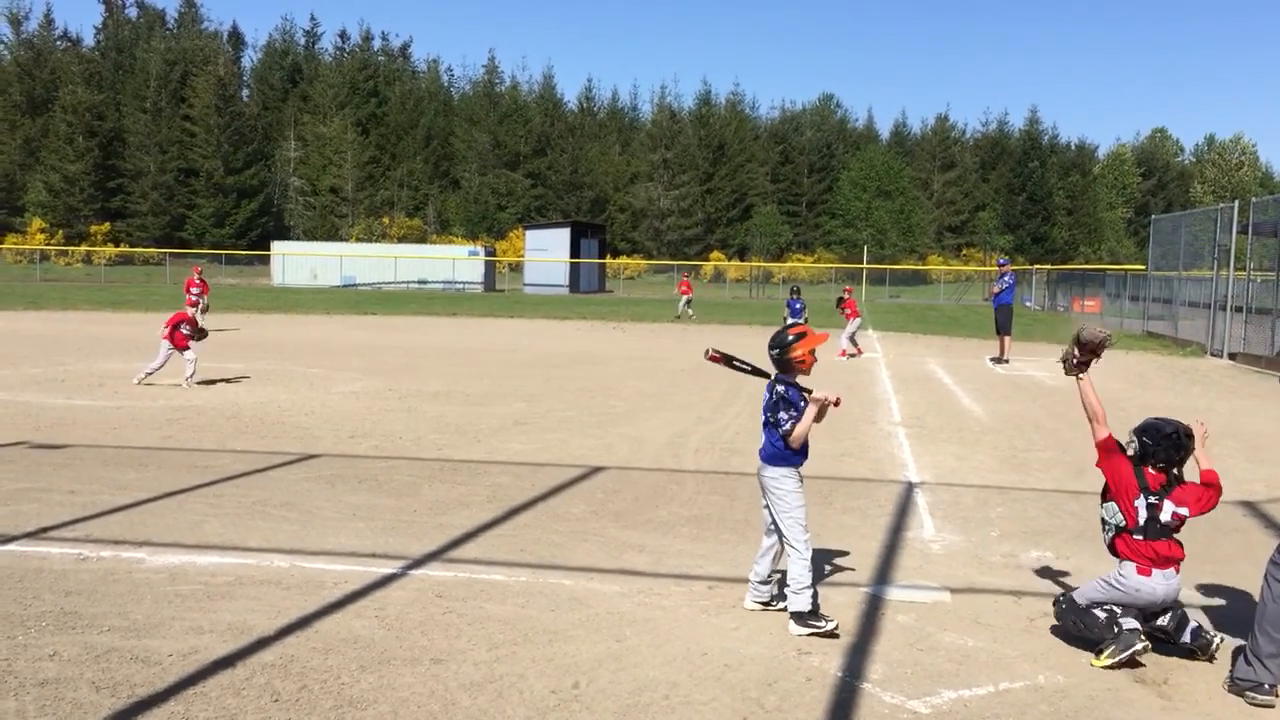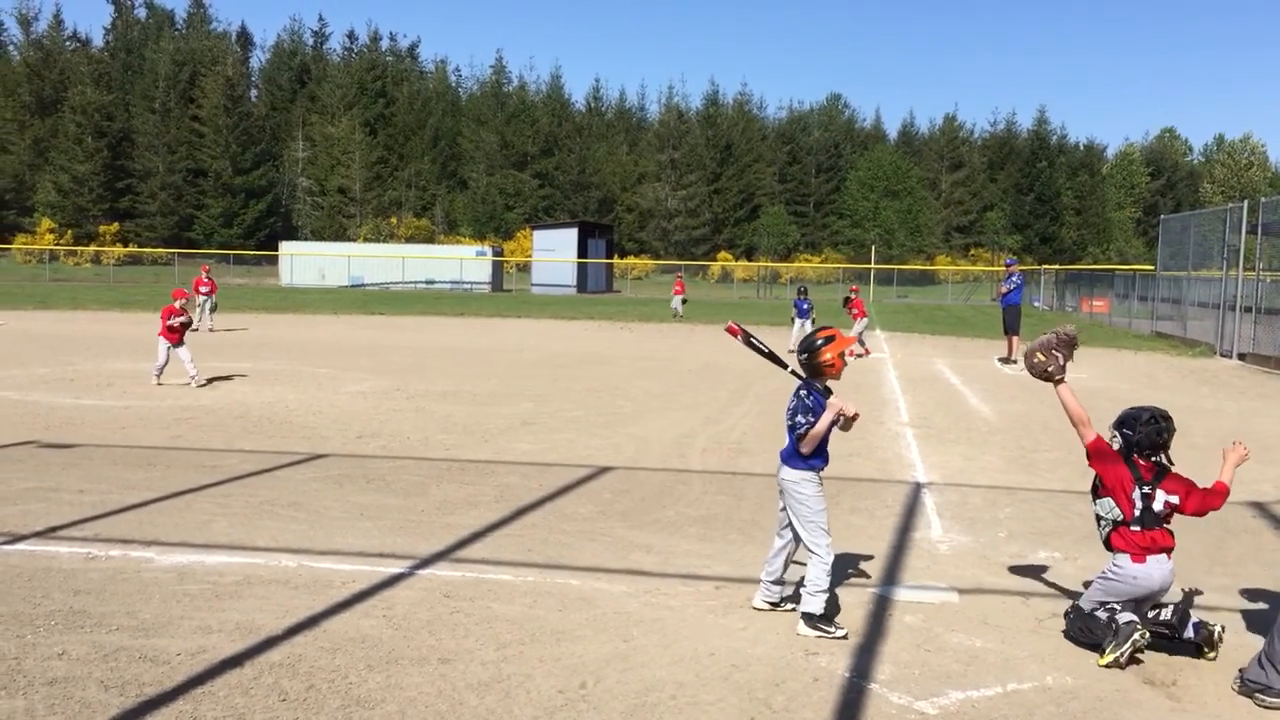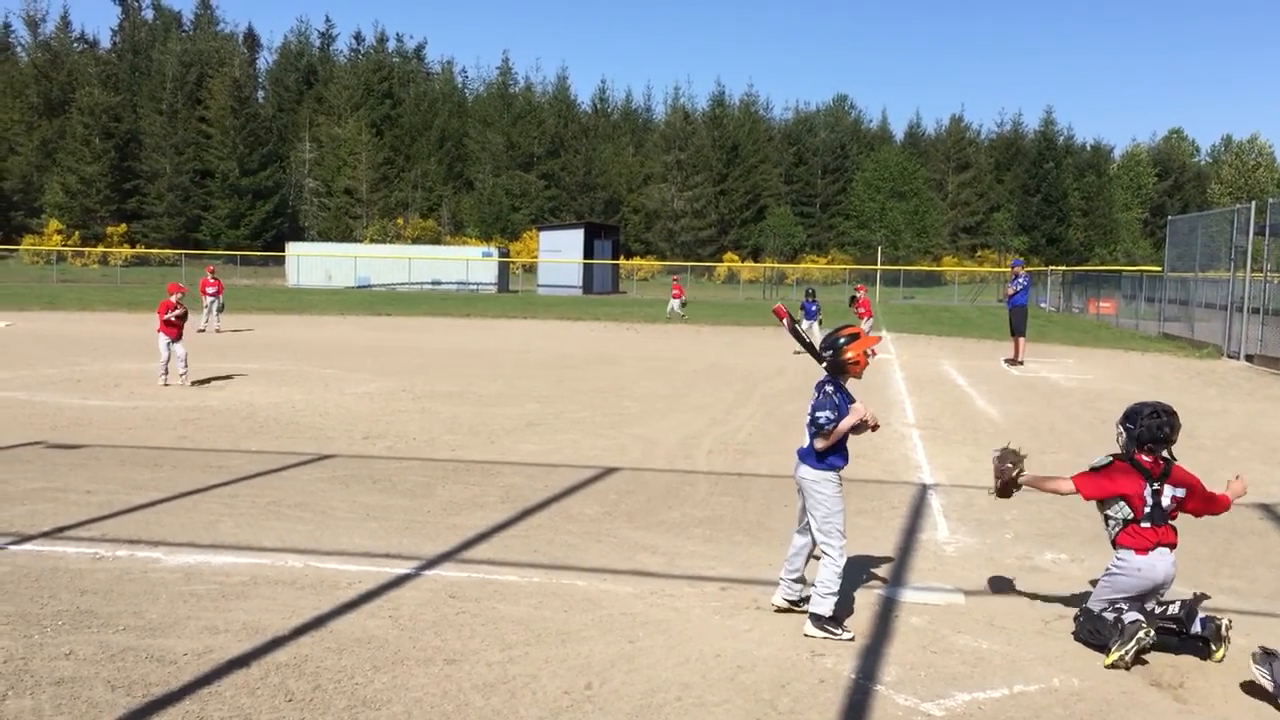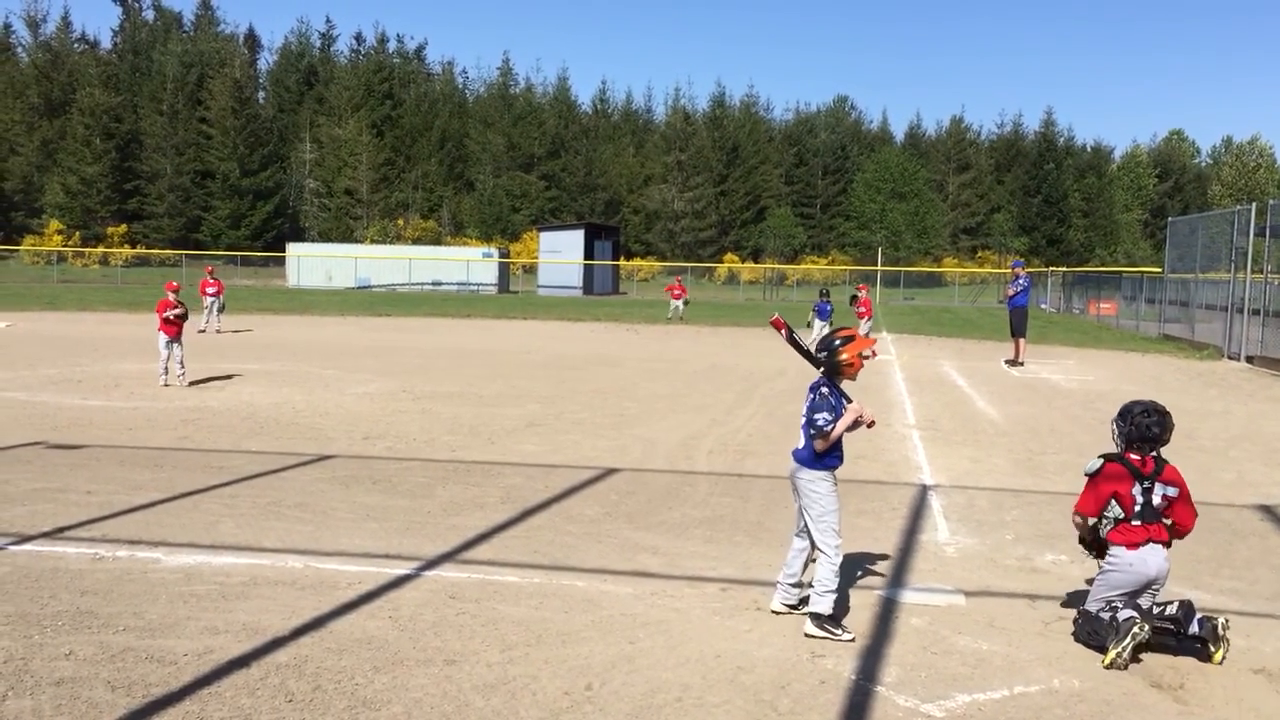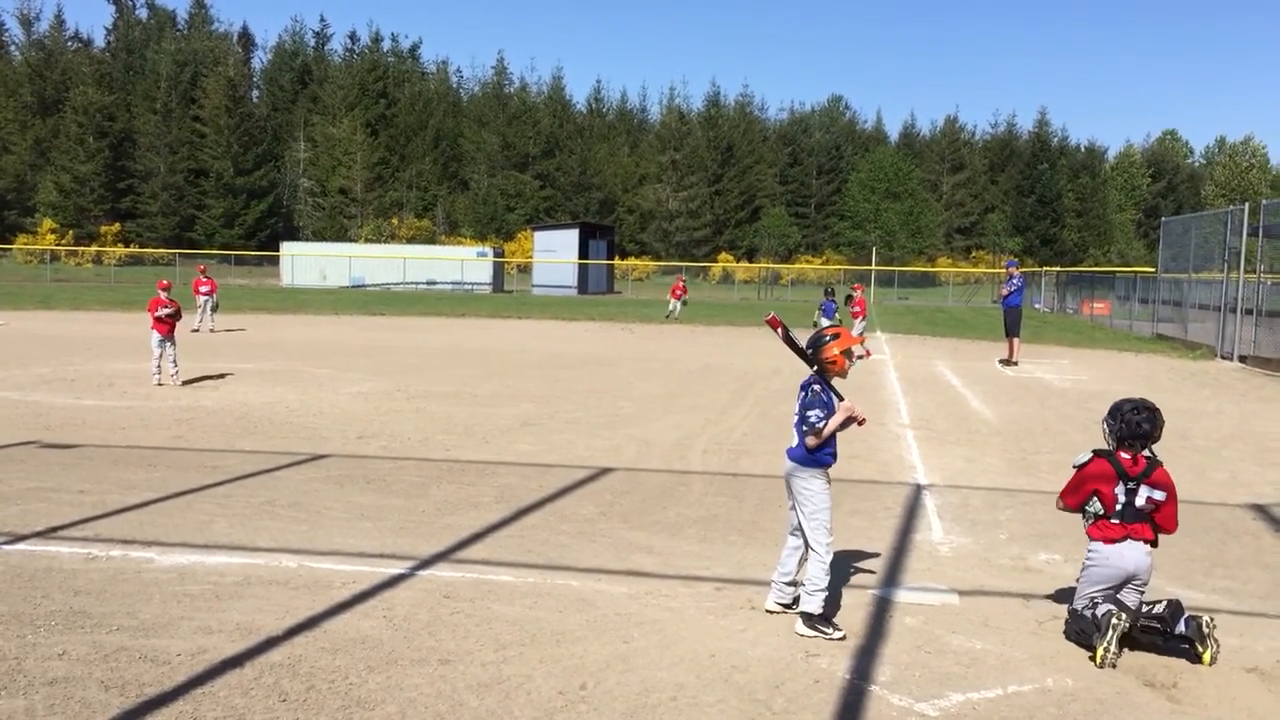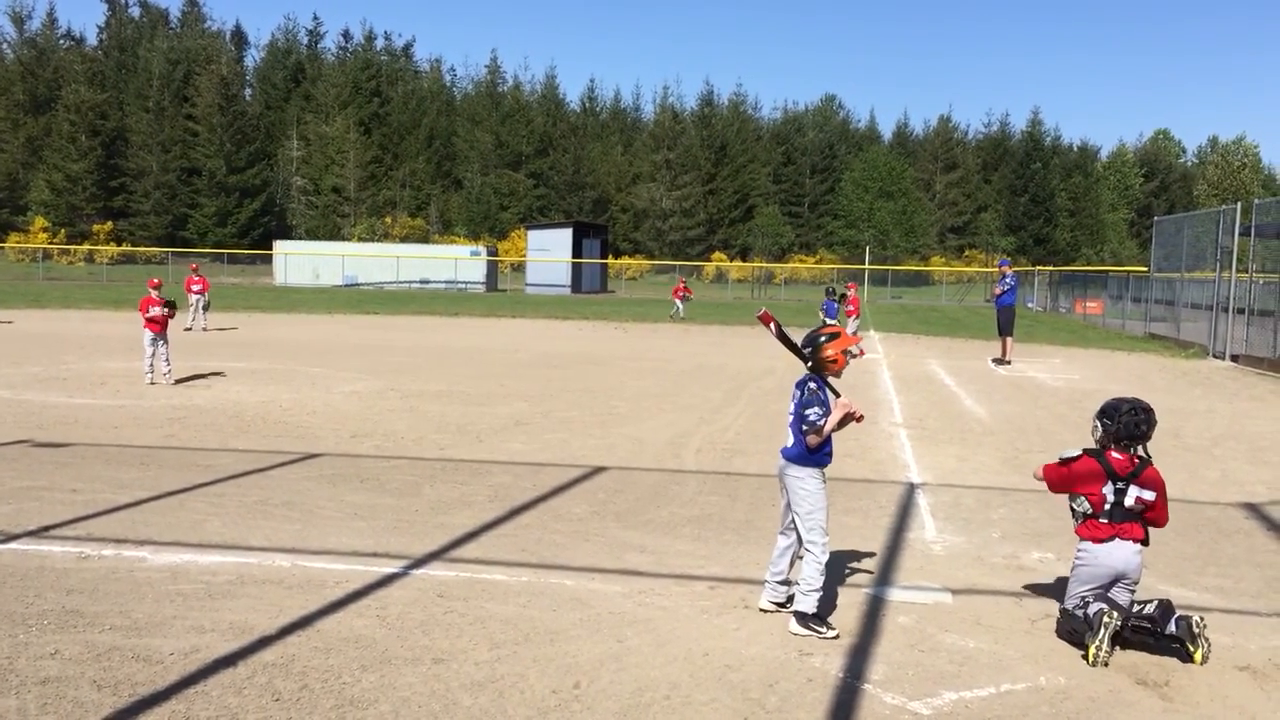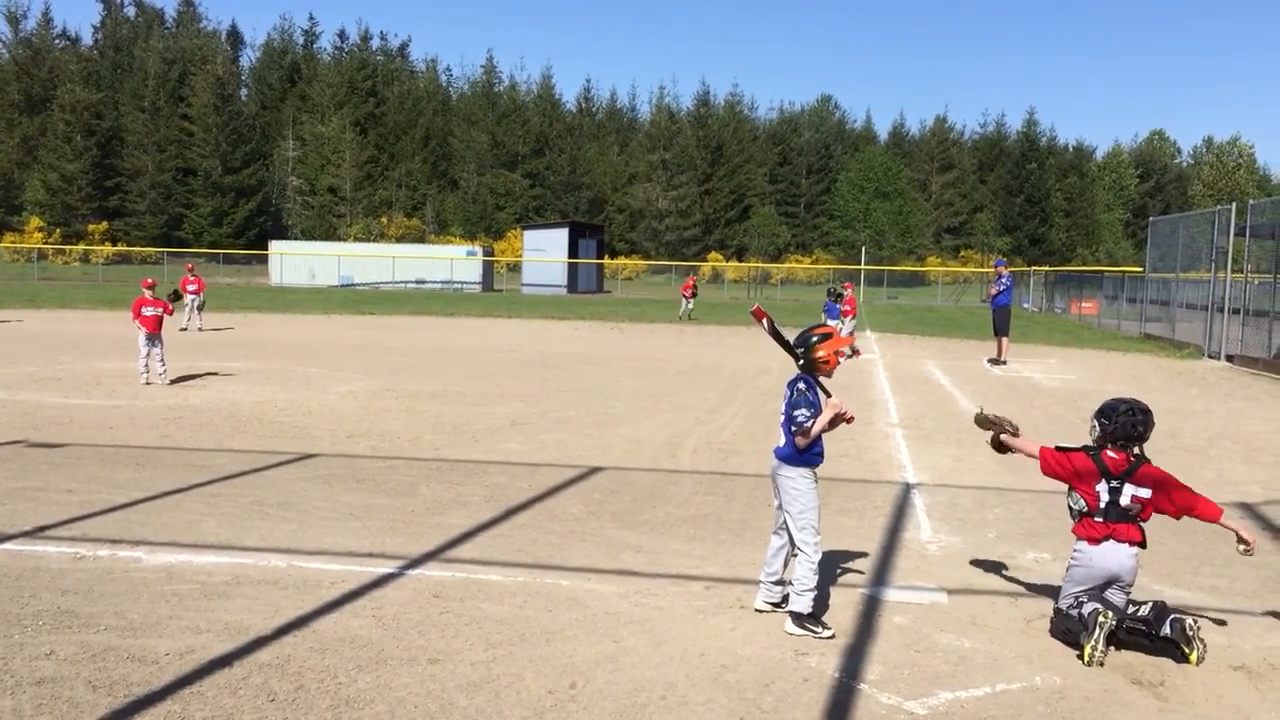
dt=0.3s
person 1, frame 1
left shoulder: (787, 387)
right shoulder: (781, 392)
left elbow: (813, 419)
right elbow: (795, 440)
left wrist: (823, 404)
right wrist: (813, 406)
left hip: (774, 471)
right hip: (782, 474)
left knee: (774, 535)
right knee: (799, 543)
left ankle: (759, 594)
right ankle: (802, 613)
person 1, frame 2
left shoulder: (820, 392)
right shoulder: (805, 397)
left elbow: (843, 428)
right elbow: (805, 447)
left wrist: (847, 416)
right wrist: (829, 413)
left hip: (793, 473)
right hip: (802, 477)
left knee: (787, 535)
right knee: (820, 547)
left ankle: (769, 594)
right ankle: (812, 616)
person 1, frame 3
left shoulder: (836, 388)
right shoulder: (830, 393)
left elbow: (849, 430)
right elbow: (821, 442)
left wrist: (864, 422)
right wrist: (852, 417)
left hip: (810, 471)
right hip: (821, 476)
left knee: (805, 534)
right knee: (834, 547)
left ankle: (788, 592)
right ankle: (820, 617)
person 1, frame 4
left shoulder: (825, 388)
right shoulder: (825, 395)
left elbow: (834, 428)
right elbow: (821, 443)
left wrist: (857, 420)
right wrist: (849, 417)
left hip: (806, 471)
right hip: (816, 475)
left knee: (804, 537)
right knee: (829, 546)
left ankle: (787, 596)
right ankle: (821, 616)
person 1, frame 5
left shoulder: (815, 386)
right shoulder: (817, 392)
right elbow: (812, 439)
left wrist: (848, 419)
right wrist: (840, 415)
left hip: (800, 469)
right hip: (810, 473)
left knee: (798, 536)
right knee: (820, 545)
left ankle: (781, 595)
right ankle: (811, 615)
person 1, frame 6
left shoulder: (807, 384)
right shoulder: (813, 391)
right elbow: (814, 438)
left wrist: (846, 417)
right wrist: (838, 412)
left hip: (793, 467)
right hip: (805, 473)
left knee: (790, 534)
right knee: (816, 544)
left ankle: (774, 594)
right ankle: (804, 614)
person 1, frame 7
left shoulder: (800, 385)
right shoulder: (803, 391)
right elbow: (802, 439)
left wrist: (836, 419)
right wrist: (828, 413)
left hip: (785, 468)
right hip: (797, 473)
left knee: (783, 534)
right knee: (808, 543)
left ankle: (770, 594)
right ankle: (800, 615)
person 2, frame 1
left shoulder: (1125, 473)
right shoulder: (1186, 492)
left elbow: (1099, 423)
right elbow: (1212, 490)
left wrist: (1082, 375)
right wrist: (1199, 449)
left hip: (1136, 579)
right hip: (1170, 583)
left knee: (1066, 607)
right knee: (1149, 608)
left ankle: (1123, 633)
right ankle: (1192, 634)
person 2, frame 2
left shoulder: (1115, 466)
right shoulder: (1172, 481)
left elbow: (1082, 425)
right elbow: (1214, 498)
left wrist: (1059, 381)
right wrist: (1230, 463)
left hip: (1129, 569)
right hip: (1162, 569)
left knee: (1078, 620)
right knee: (1138, 611)
left ankle: (1123, 627)
right ankle: (1194, 629)
person 2, frame 3
left shoulder: (1117, 470)
right shoulder: (1177, 475)
left elbow: (1065, 486)
right elbow: (1215, 504)
left wrist: (1025, 479)
right wrist: (1233, 493)
left hip: (1133, 562)
right hip: (1167, 563)
left knee: (1088, 622)
right knee: (1142, 610)
left ankle: (1128, 628)
right ankle: (1199, 622)
person 2, frame 4
left shoulder: (1108, 469)
right shoulder: (1170, 474)
left elbow: (1080, 518)
right elbow: (1185, 525)
left wrist: (1089, 533)
left hip: (1124, 558)
right hip: (1159, 559)
left knee: (1089, 622)
right knee: (1138, 614)
left ankle: (1125, 624)
right ankle: (1199, 625)
person 2, frame 5
left shoulder: (1095, 466)
right shoulder: (1160, 476)
left elbow: (1063, 504)
right elbow: (1168, 526)
left hip: (1106, 553)
right hip: (1142, 555)
left knee: (1080, 621)
right knee: (1125, 615)
left ankle: (1105, 617)
right ankle: (1185, 625)
person 2, frame 6
left shoulder: (1086, 464)
right shoulder: (1151, 475)
left elbow: (1039, 473)
right elbow: (1158, 519)
left hip: (1095, 552)
right hip: (1132, 554)
left knee: (1072, 617)
right knee: (1117, 613)
left ankle: (1097, 615)
right ankle: (1176, 624)
person 2, frame 7
left shoulder: (1082, 461)
right shoulder: (1151, 475)
left elbow: (1033, 450)
right elbow: (1194, 504)
left wrist: (1003, 437)
right wrist: (1238, 529)
left hip: (1091, 553)
right hip: (1128, 556)
left knee: (1065, 618)
right knee: (1113, 613)
left ankle: (1091, 616)
right ankle: (1171, 625)
